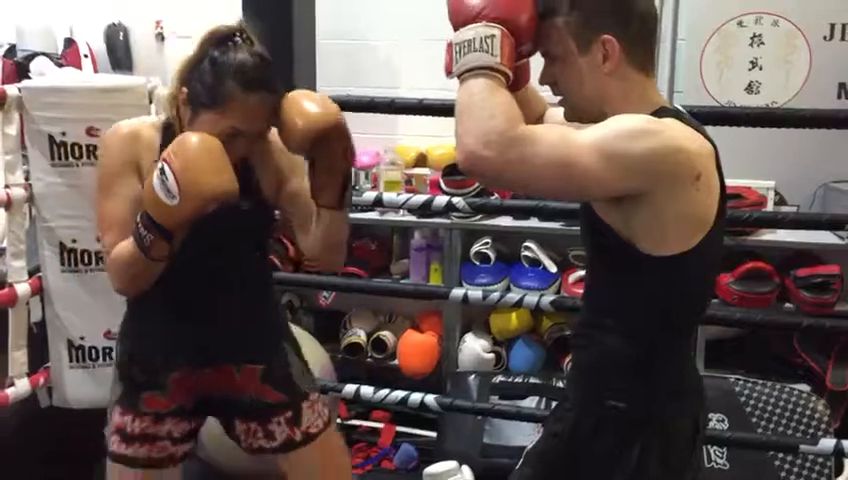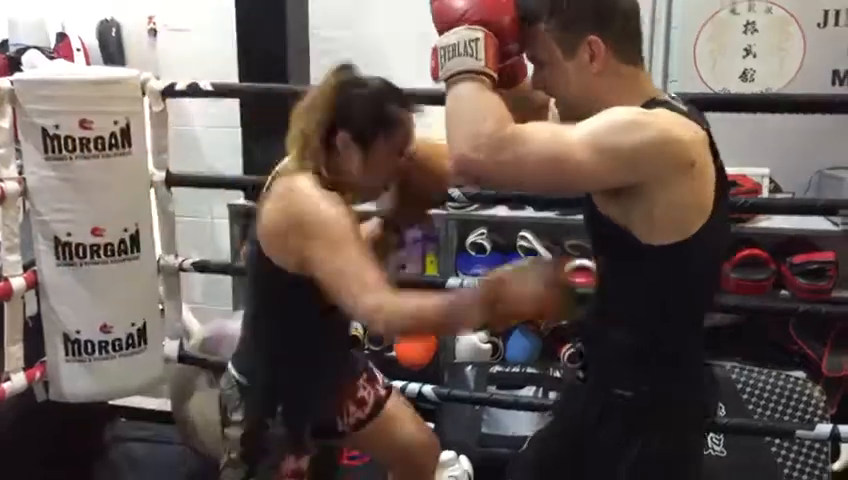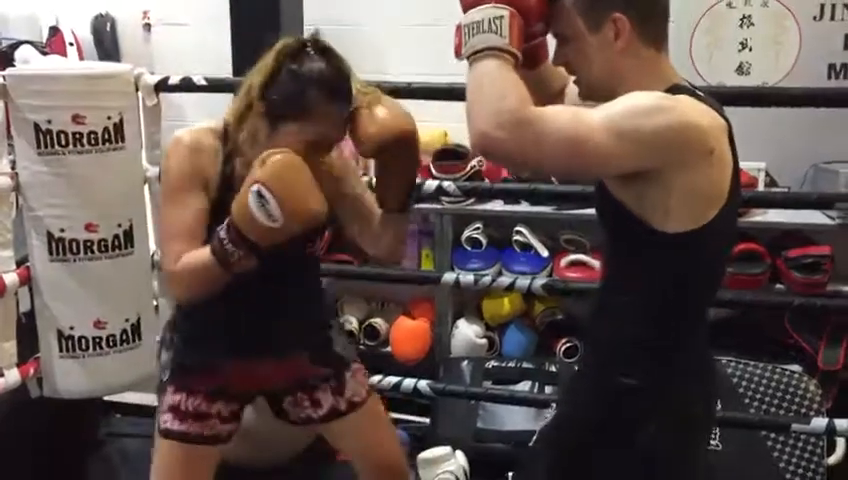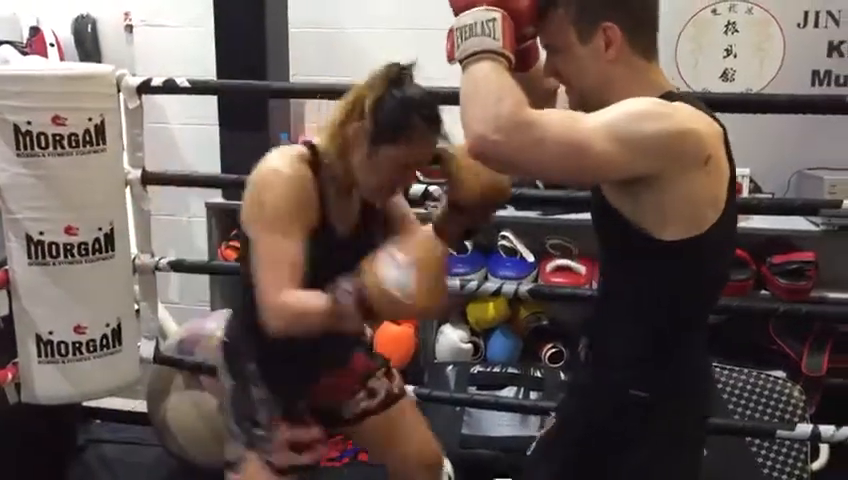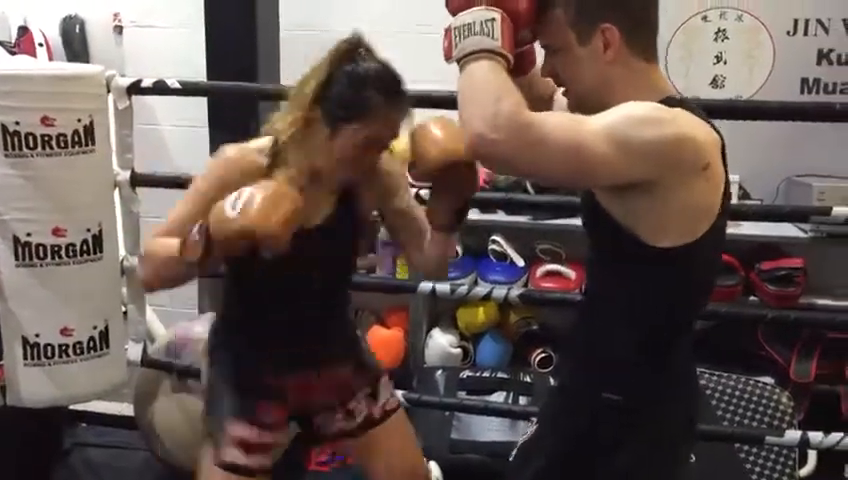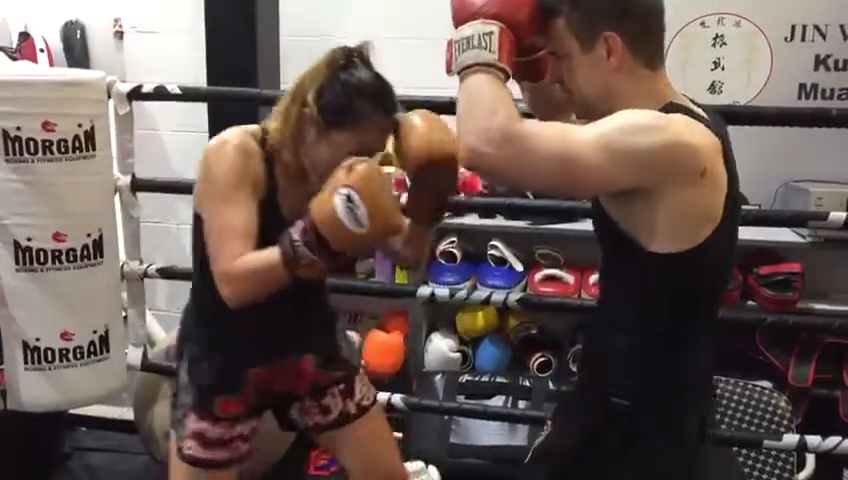
dt=0.5s
person 1, frame 1
left shoulder: (659, 147)
right shoulder: (647, 133)
left elbow: (484, 151)
right elbow: (533, 127)
left wrist: (481, 50)
right wrist: (508, 62)
left hip: (629, 421)
right hip: (638, 399)
person 1, frame 2
left shoulder: (651, 137)
right shoulder: (655, 123)
left elbow: (479, 154)
right elbow: (531, 120)
left wrist: (466, 54)
right wrist: (501, 58)
left hip: (640, 407)
right hip: (651, 387)
person 1, frame 3
left shoulder: (672, 123)
right shoulder: (667, 109)
left elbow: (498, 132)
right elbow: (547, 108)
right wrist: (525, 41)
left hip: (643, 396)
right hip: (644, 379)
person 1, frame 4
left shoulder: (669, 131)
right shoulder: (654, 120)
left elbow: (494, 137)
right elbow: (537, 116)
right wrist: (515, 47)
left hip: (640, 408)
right hip: (626, 386)
person 1, frame 5
left shoulder: (669, 137)
right shoulder: (650, 123)
left elbow: (492, 135)
right elbow: (538, 110)
right wrist: (512, 46)
left hip: (626, 412)
right hip: (612, 392)
person 1, frame 6
left shoulder: (666, 143)
right shoulder: (680, 127)
left elbow: (487, 147)
right elbow: (557, 125)
left wrist: (481, 45)
right wrist: (525, 51)
left hip: (637, 417)
right hip: (651, 395)
person 2, frame 1
left shoulder: (273, 152)
right shoulder: (130, 143)
left elbow: (325, 256)
right elbow: (123, 277)
left wrist: (330, 175)
right wrist: (164, 220)
left hip: (256, 353)
right hip: (158, 361)
person 2, frame 2
right shoulder: (304, 201)
left elbow: (356, 254)
right elbow: (378, 312)
left wrist: (398, 215)
right wrist: (491, 302)
left hip: (330, 371)
right hip: (274, 395)
person 2, frame 3
left shoulder: (326, 162)
right shoulder: (194, 151)
left elbow: (386, 250)
right elbow: (181, 282)
left wrist: (394, 182)
right wrist: (246, 236)
left hip: (304, 340)
right hip: (208, 352)
person 2, frame 4
left shoulder: (378, 179)
right shoulder: (284, 178)
left elbow: (421, 257)
right elbow: (277, 311)
left wrist: (460, 215)
right wrist: (361, 302)
left hip: (339, 355)
right hip: (270, 370)
person 2, frame 5
left shoulder: (376, 173)
right shoulder: (241, 167)
left elbow: (431, 262)
right elbow: (152, 269)
left wrist: (450, 198)
right wrist: (209, 242)
left hip: (335, 356)
right hip: (249, 366)
person 2, frame 6
left shoulder: (351, 168)
right shoulder: (235, 153)
left elbow: (408, 251)
right elbow: (233, 282)
left wrist: (430, 196)
right wrist: (319, 239)
left hip: (310, 347)
right hip: (221, 358)
